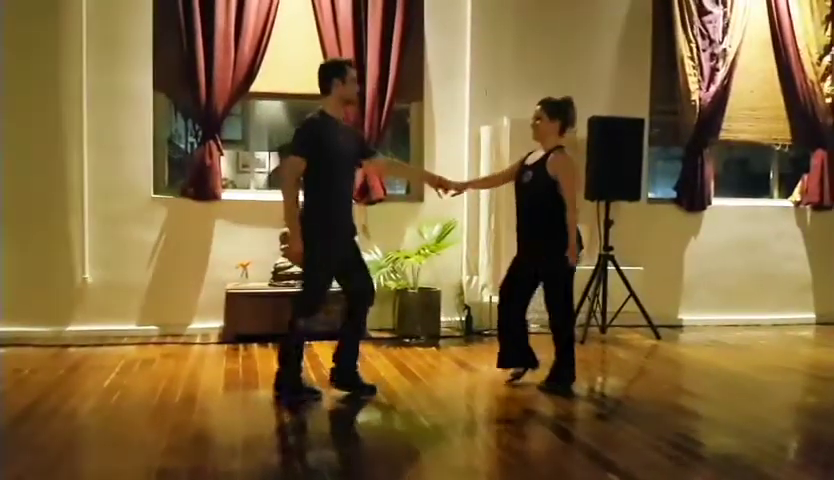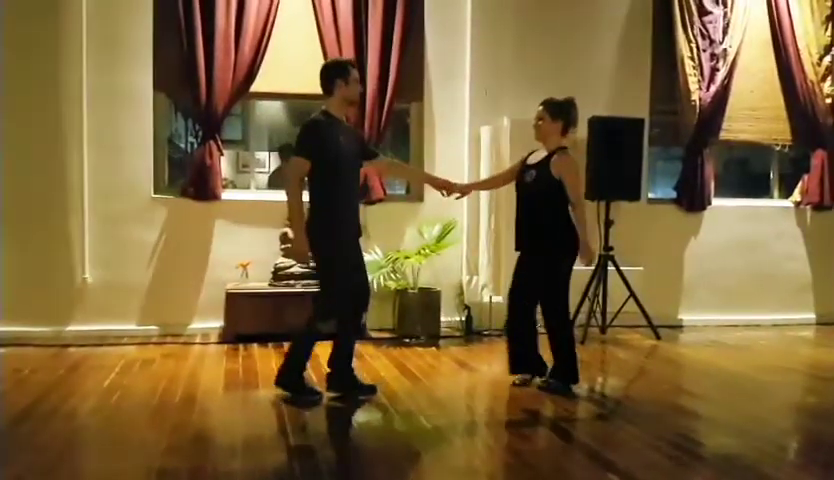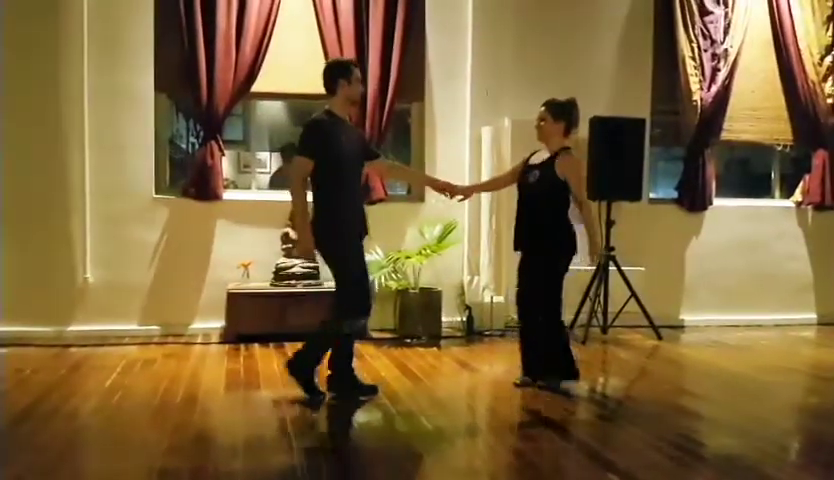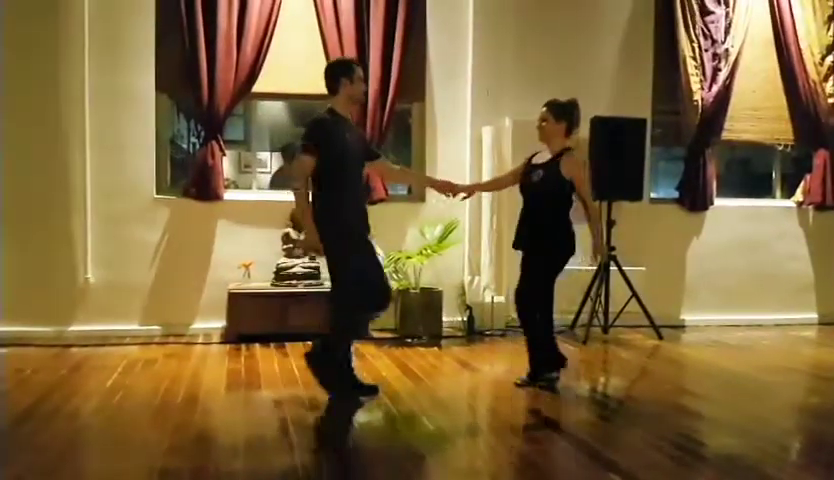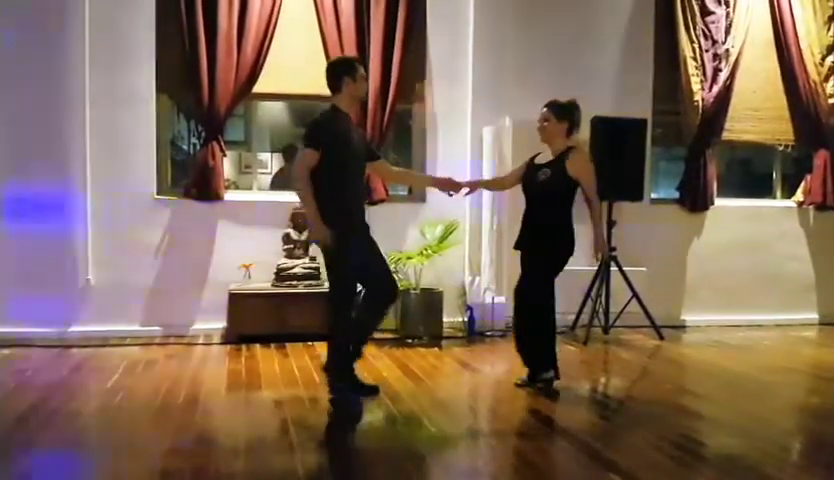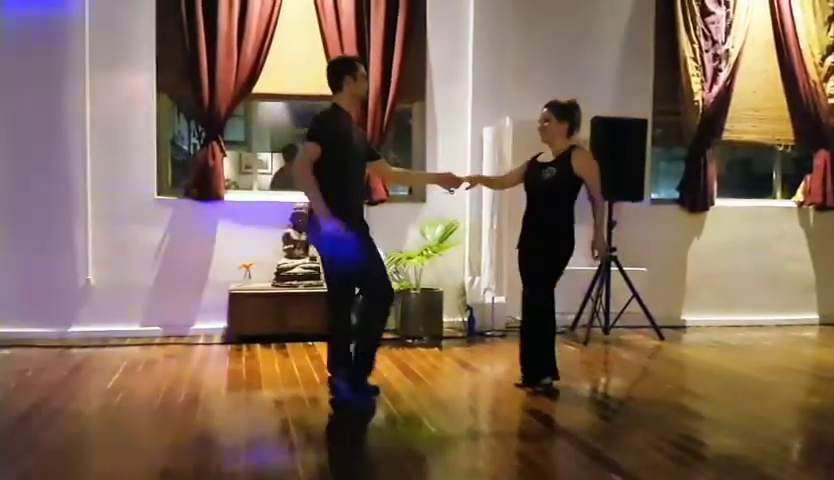
dt=0.1s
person 1, frame 1
left shoulder: (349, 134)
right shoulder: (312, 127)
left elbow: (383, 164)
right elbow: (289, 180)
left wrist: (427, 177)
right wrist: (294, 235)
left hip: (341, 233)
right hip: (318, 234)
left knee: (361, 294)
right knee: (309, 305)
left ankle: (344, 371)
right ankle: (287, 381)
person 1, frame 2
left shoulder: (351, 134)
right shoulder: (316, 127)
left elbow: (387, 166)
right elbow: (293, 181)
left wrist: (432, 180)
right wrist: (299, 235)
left hip: (345, 233)
right hip: (327, 233)
left knee: (355, 301)
right knee: (332, 307)
left ankle: (340, 373)
right ankle: (292, 374)
person 1, frame 3
left shoulder: (353, 134)
right shoulder: (319, 127)
left elbow: (388, 168)
right elbow: (297, 180)
left wrist: (433, 182)
right wrist: (304, 233)
left hip: (349, 232)
right hip: (332, 232)
left knee: (355, 304)
right knee: (356, 305)
left ankle: (341, 374)
right ankle: (304, 363)
person 1, frame 4
left shoulder: (353, 133)
right shoulder: (322, 126)
left elbow: (389, 171)
right elbow: (299, 177)
left wrist: (434, 183)
right wrist: (309, 229)
left hip: (349, 230)
right hip: (337, 232)
left knee: (347, 301)
right knee: (376, 295)
left ankle: (339, 373)
right ankle: (323, 356)
person 1, frame 5
left shoulder: (354, 131)
right shoulder: (326, 122)
left elbow: (389, 172)
right elbow: (300, 172)
left wrist: (435, 181)
right wrist: (316, 222)
left hip: (349, 228)
right hip: (337, 229)
left knee: (344, 300)
right knee: (384, 290)
left ankle: (341, 373)
right ankle: (342, 364)
person 1, frame 6
left shoulder: (353, 130)
right shoulder: (328, 120)
left elbow: (388, 173)
right elbow: (301, 166)
left wrist: (435, 178)
right wrist: (325, 216)
left hip: (345, 227)
right hip: (338, 228)
left knee: (342, 301)
right knee: (380, 295)
left ankle: (345, 378)
right ankle: (352, 377)
person 2, frame 1
left shoulder: (559, 159)
right shoulder: (531, 157)
left elbow: (570, 204)
right elbow: (500, 178)
left wrist: (572, 244)
right wrist: (467, 185)
left hip: (556, 245)
right hip: (532, 245)
left knee: (558, 308)
right knee: (510, 297)
left ankle: (562, 377)
right ankle: (522, 358)
person 2, frame 2
left shoulder: (562, 160)
right shoulder: (532, 157)
left elbow: (576, 203)
right elbow: (502, 178)
left wrist: (585, 242)
right wrist: (470, 187)
left hip: (557, 244)
right hip: (533, 244)
left knee: (554, 308)
right knee: (519, 303)
left ankle: (564, 375)
right ankle: (531, 366)
person 2, frame 3
left shoulder: (566, 160)
right shoulder: (534, 158)
left elbow: (582, 202)
right elbow: (504, 180)
left wrist: (593, 240)
right wrist: (473, 189)
left hip: (555, 245)
right hip: (533, 244)
left knee: (544, 306)
right knee: (528, 305)
left ankle: (561, 369)
right ankle: (539, 369)
person 2, frame 4
left shoulder: (570, 160)
right shoulder: (534, 159)
left elbow: (587, 201)
right elbow: (503, 182)
left wrist: (597, 238)
right wrist: (476, 187)
left hip: (556, 242)
right hip: (533, 241)
left knee: (528, 299)
right knee: (536, 303)
left ankle: (550, 362)
right ankle: (542, 368)
person 2, frame 5
left shoulder: (575, 157)
right shoulder: (535, 160)
left elbow: (592, 199)
right elbow: (505, 181)
left wrist: (598, 235)
right wrist: (478, 183)
left hip: (556, 242)
right hip: (533, 241)
left knee: (526, 299)
right knee: (538, 303)
left ankle: (542, 365)
right ankle: (541, 369)
person 2, frame 6
left shoulder: (578, 156)
right shoulder: (535, 161)
left elbow: (597, 197)
right elbow: (502, 181)
left wrist: (599, 232)
right wrist: (479, 178)
left hip: (557, 241)
right hip: (530, 239)
left knee: (536, 303)
right knee: (537, 304)
left ankle: (542, 371)
right ankle: (538, 372)
